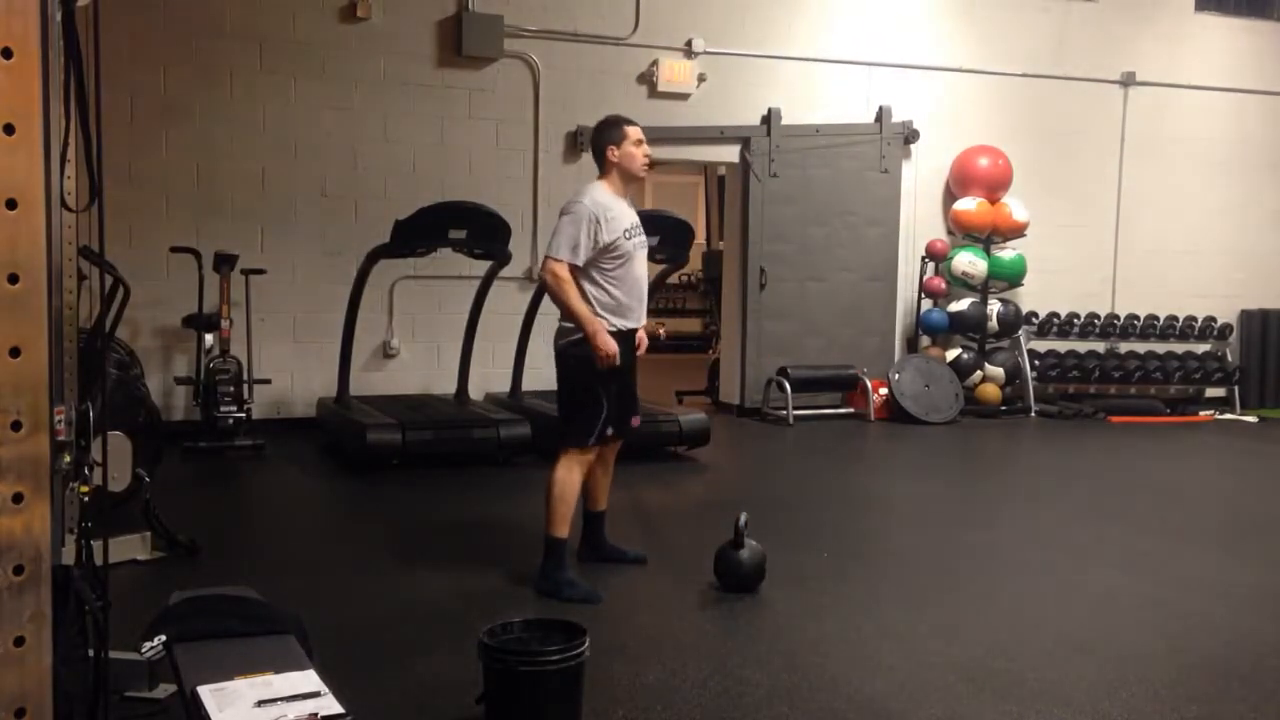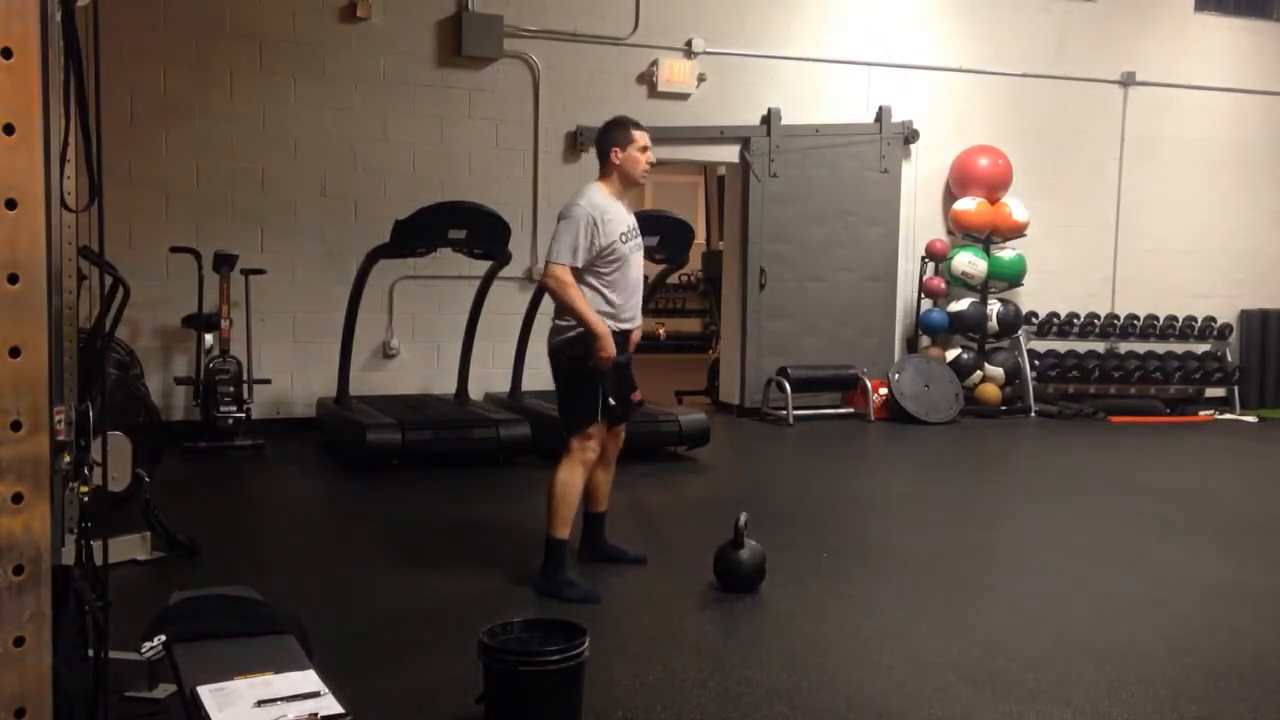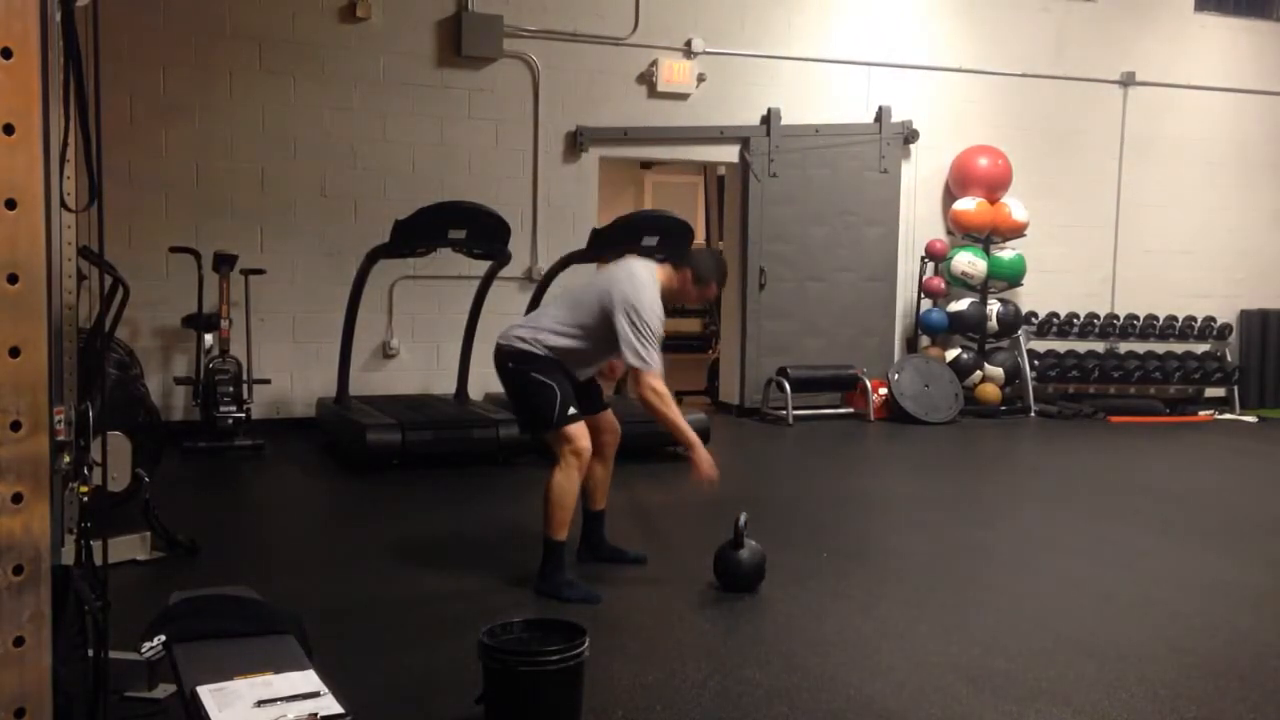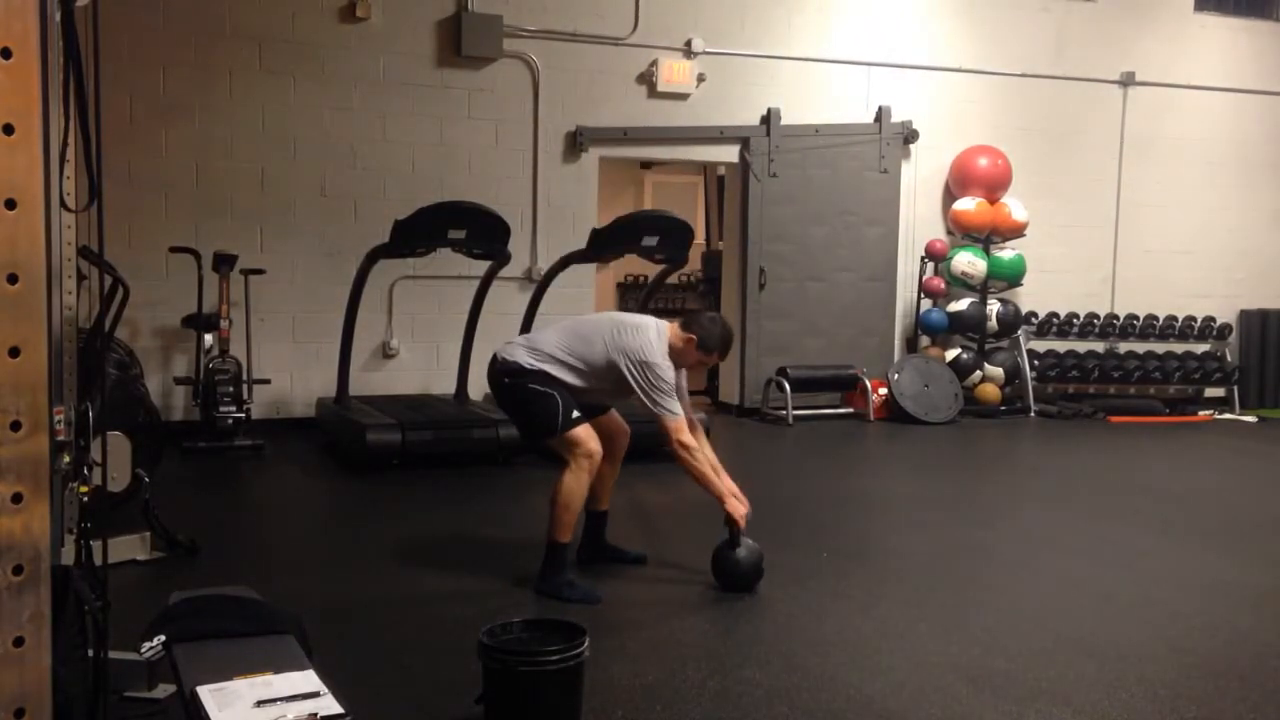
dt=0.5s
person 1, frame 1
left shoulder: (624, 207)
right shoulder: (589, 206)
right elbow: (554, 273)
left wrist: (638, 325)
right wrist: (596, 331)
left hip: (620, 343)
right hip: (592, 346)
left knee: (609, 444)
right knee: (580, 449)
left ankle: (594, 540)
right ankle: (552, 568)
person 1, frame 2
left shoulder: (620, 208)
right shoulder: (587, 208)
right elbow: (556, 276)
left wrist: (629, 323)
right wrist: (598, 331)
left hip: (613, 342)
right hip: (587, 345)
left knee: (611, 441)
right knee: (584, 448)
left ankle: (594, 540)
right ankle: (553, 569)
person 1, frame 3
left shoulder: (644, 270)
right shoulder: (643, 302)
right elbow: (650, 391)
left wrist: (614, 356)
right wrist: (694, 447)
left hip: (553, 355)
right hip: (527, 357)
left knee: (606, 433)
right knee: (577, 446)
left ankle: (593, 541)
right ankle: (551, 571)
person 1, frame 4
left shoulder: (659, 336)
right shoulder: (652, 356)
left elbow: (690, 426)
right elbow: (681, 442)
left wrist: (724, 479)
right wrist: (725, 498)
left hip: (545, 371)
right hip: (519, 372)
left knee: (616, 435)
right knee: (587, 450)
left ankle: (594, 542)
right ankle: (553, 572)
